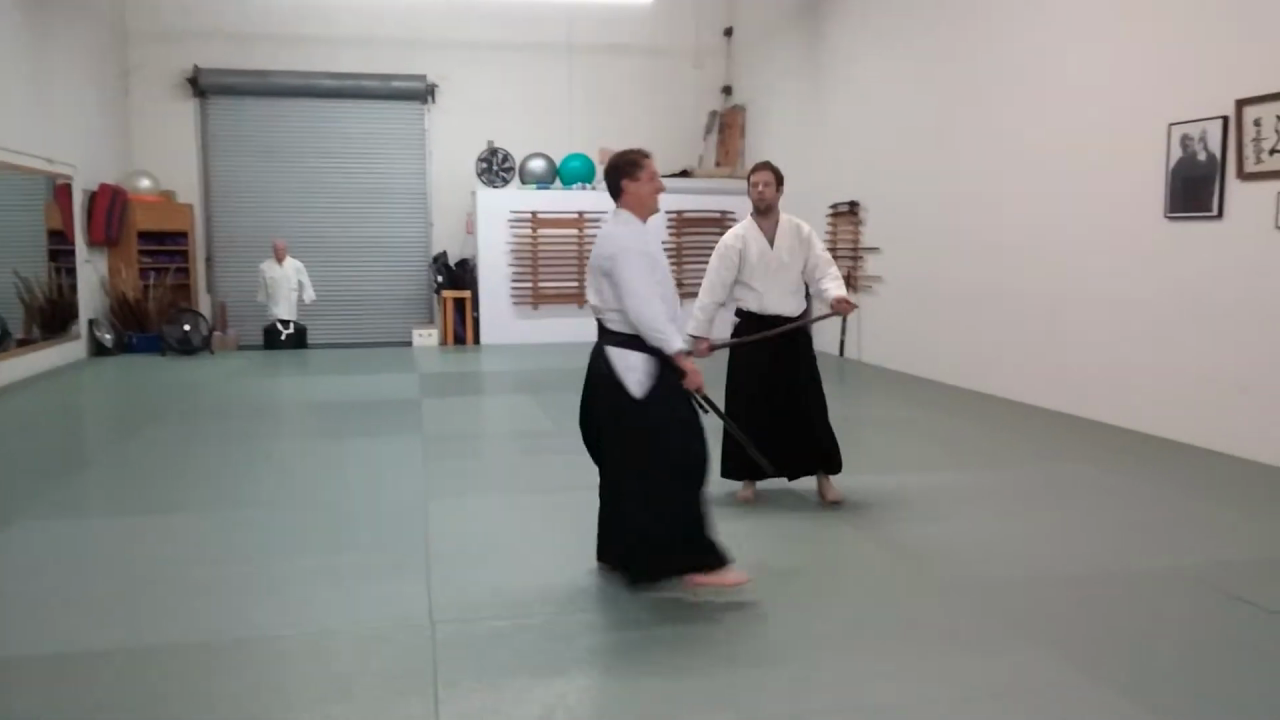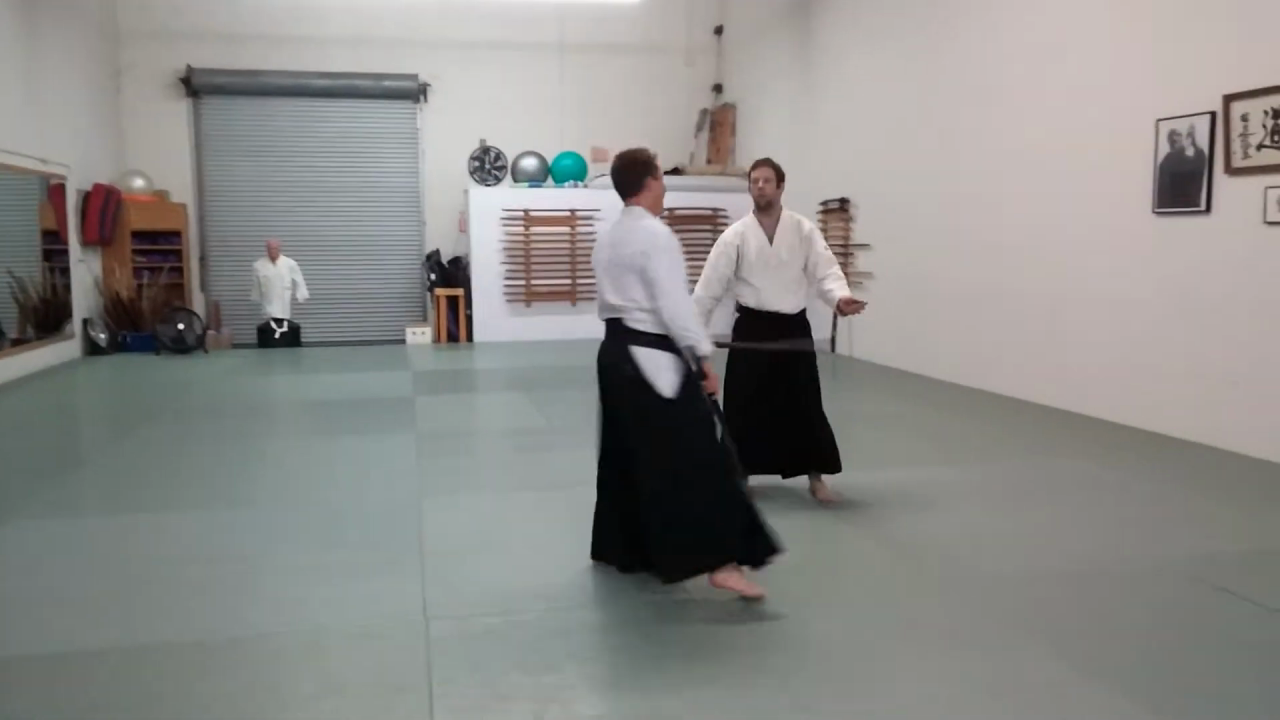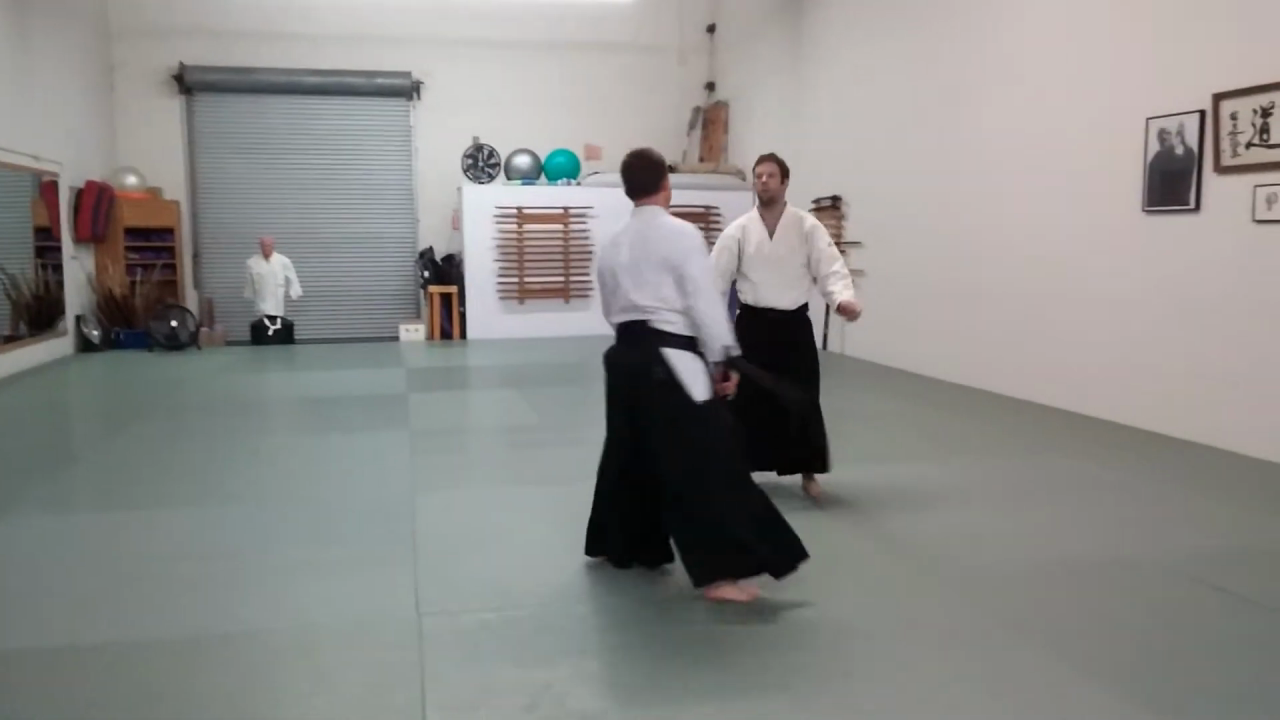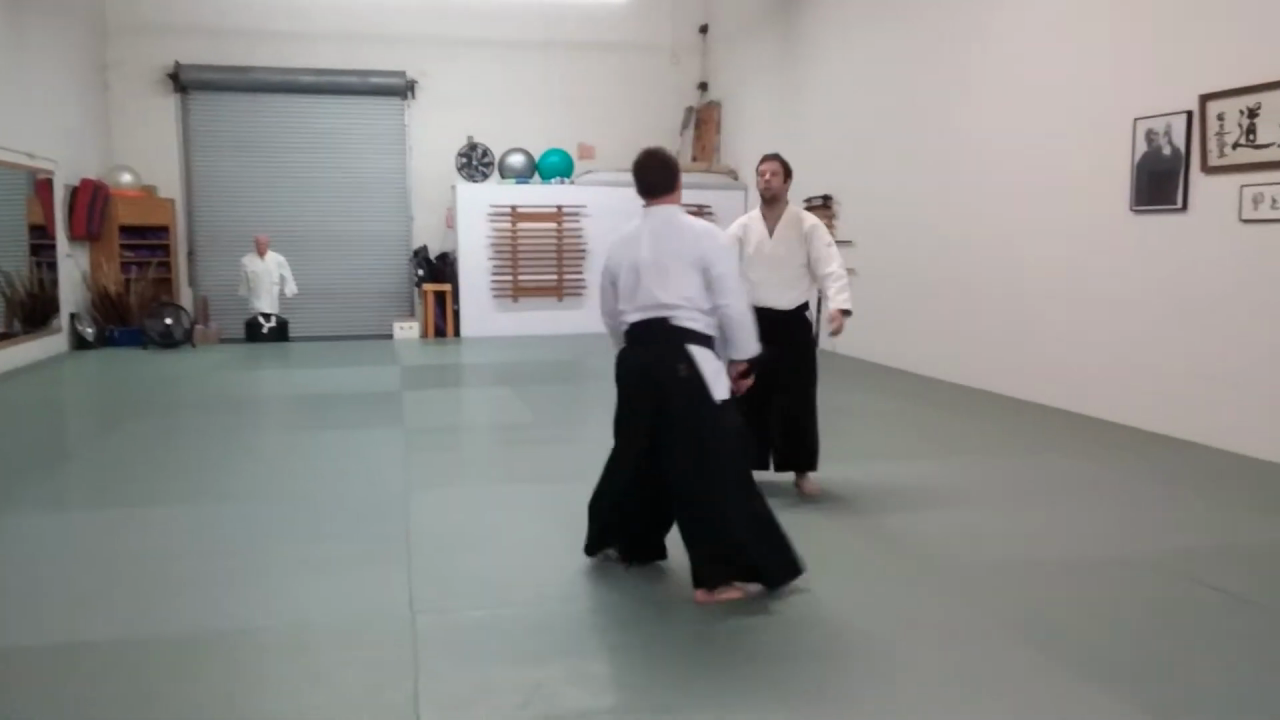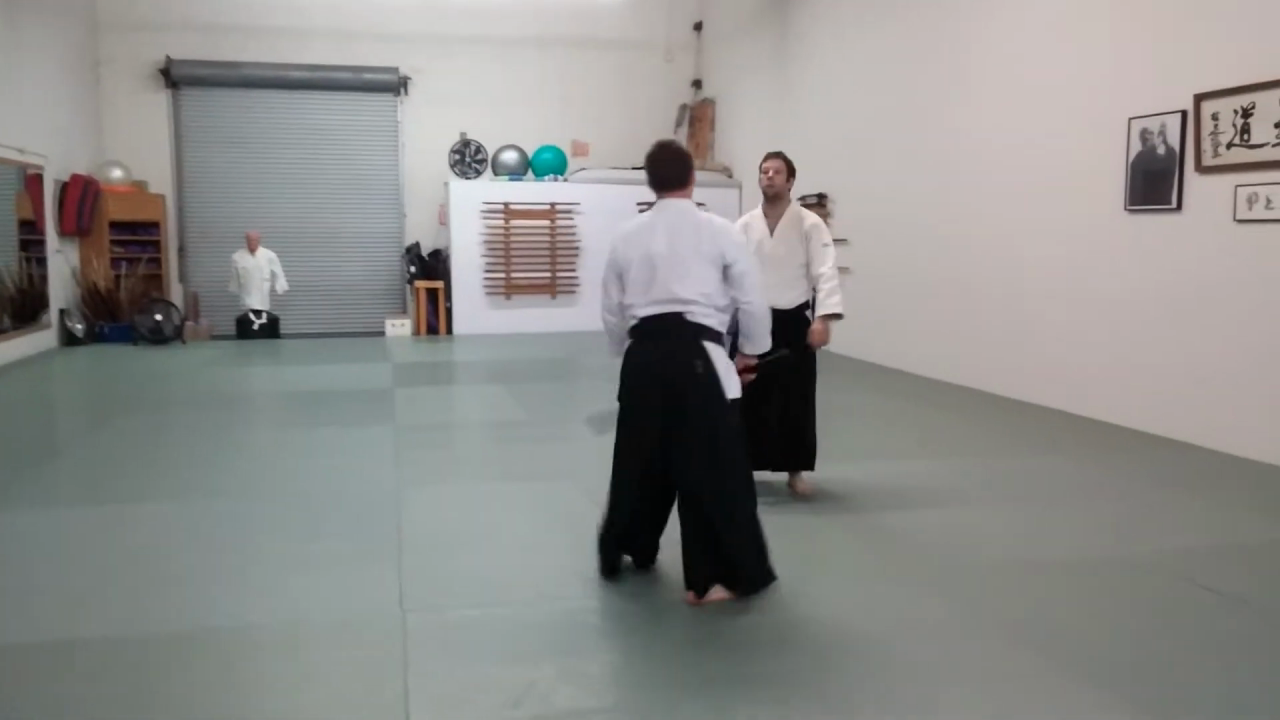
dt=0.1s
person 1, frame 1
left shoulder: (614, 234)
right shoulder: (630, 237)
right elbow: (643, 308)
left wrist: (673, 352)
right wrist: (682, 357)
left hip: (614, 359)
right hip: (632, 361)
left knee: (627, 458)
right knee: (671, 458)
left ankle: (624, 553)
right ankle: (693, 561)
person 1, frame 2
left shoulder: (610, 237)
right shoulder: (655, 235)
right elbow: (674, 306)
right wrist: (703, 359)
left hip: (618, 354)
right hip: (652, 359)
left knee: (630, 460)
right knee: (695, 457)
left ankle: (618, 547)
right ankle: (716, 561)
person 1, frame 3
left shoulder: (612, 245)
right shoulder: (681, 235)
right elbow: (706, 305)
right wrist: (723, 361)
left hip: (625, 359)
right hip: (669, 362)
left knee: (631, 455)
right knee: (706, 464)
left ankle: (615, 545)
right ankle: (723, 572)
person 1, frame 4
left shoulder: (622, 244)
right shoulder: (705, 235)
left elbow: (613, 315)
right elbow: (733, 304)
right wrist: (741, 360)
left hip: (636, 358)
right hip: (687, 360)
left knee: (636, 454)
right knee: (714, 467)
left ankle: (613, 539)
right ankle: (717, 575)
person 1, frame 5
left shoulder: (627, 236)
right shoulder: (721, 232)
left elbow: (612, 312)
right elbow: (752, 303)
right wrist: (751, 352)
left hip: (644, 356)
right hip: (697, 356)
left knee: (639, 461)
right knee: (713, 467)
left ankle: (618, 554)
right ankle: (711, 577)
person 2, frame 1
left shoulder: (803, 233)
right shoulder: (736, 238)
left elbow: (822, 272)
right elbow: (714, 288)
left wrist: (836, 296)
right wrist: (700, 332)
left hip: (794, 332)
right hip: (753, 331)
left knee: (808, 405)
right knee: (749, 407)
left ankle: (821, 476)
right ankle: (748, 476)
person 2, frame 2
left shoulder: (804, 229)
right shoulder: (736, 234)
left elbow: (825, 271)
right elbow: (711, 282)
left wrist: (840, 297)
left hip: (794, 328)
right hip: (752, 328)
left knee: (804, 403)
right knee: (746, 404)
left ankle: (816, 475)
right ankle: (743, 472)
person 2, frame 3
left shoulder: (807, 226)
right shoulder: (739, 229)
left elbow: (831, 268)
right elbow: (717, 276)
left wrist: (844, 299)
left hip: (794, 325)
right hip: (753, 324)
left knee: (801, 400)
right knee: (747, 399)
left ankle: (808, 472)
person 2, frame 4
left shoulder: (809, 226)
right shoulder: (741, 228)
left elbow: (830, 269)
left wrist: (837, 307)
left hip: (793, 325)
right hip: (753, 323)
left knee: (797, 399)
right knee: (747, 397)
left ankle: (801, 470)
person 2, frame 5
left shoulder: (810, 224)
right shoulder: (744, 225)
left elbow: (825, 273)
left wrist: (825, 317)
left hip: (794, 324)
left knee: (796, 400)
right knee: (746, 397)
left ankle: (795, 470)
